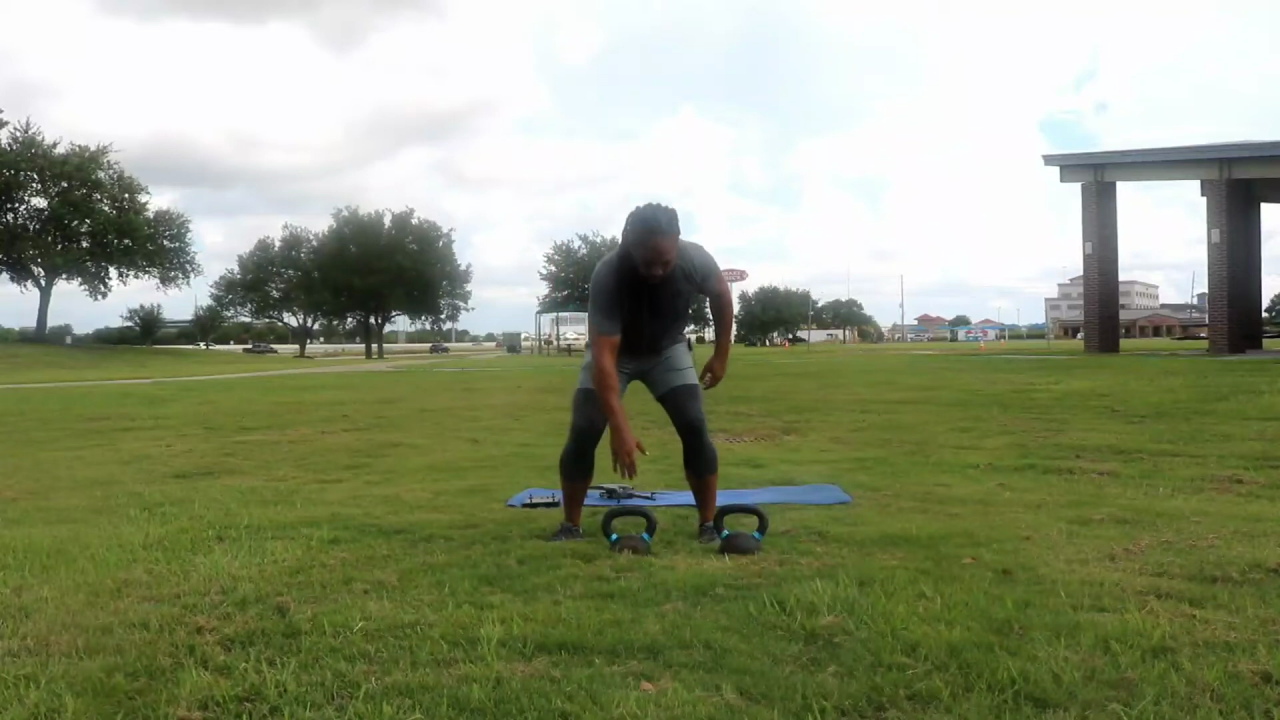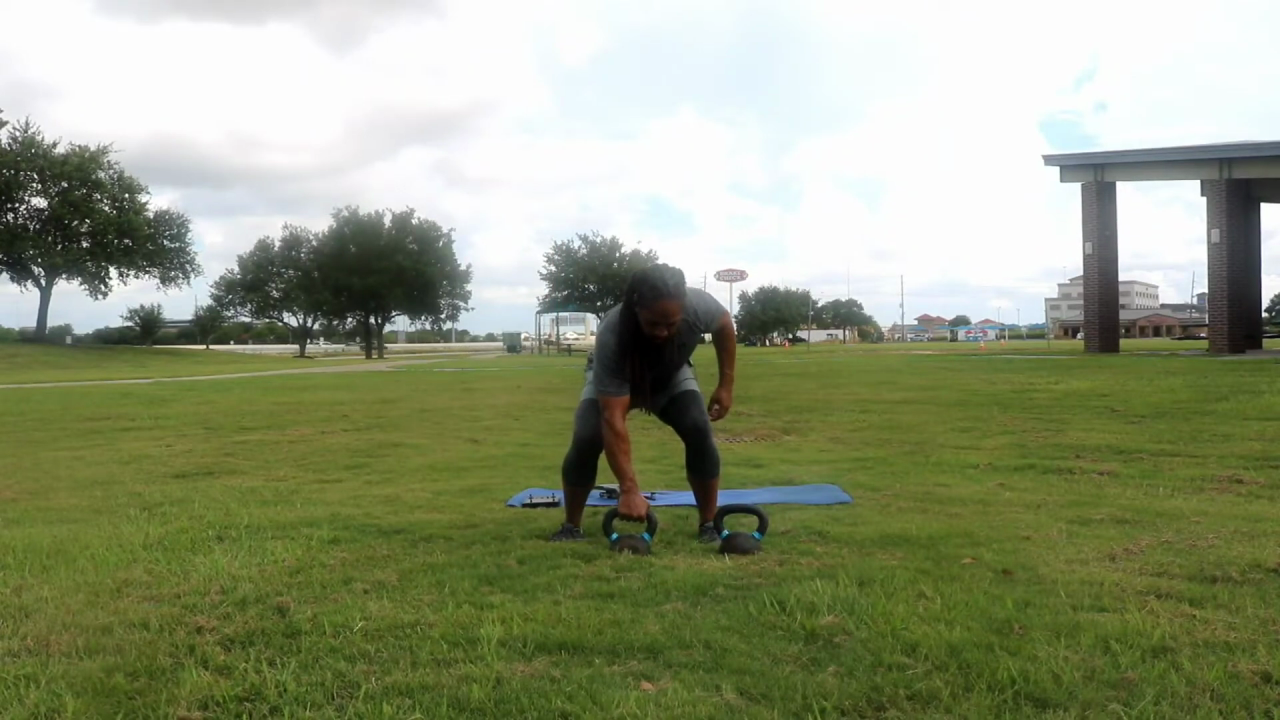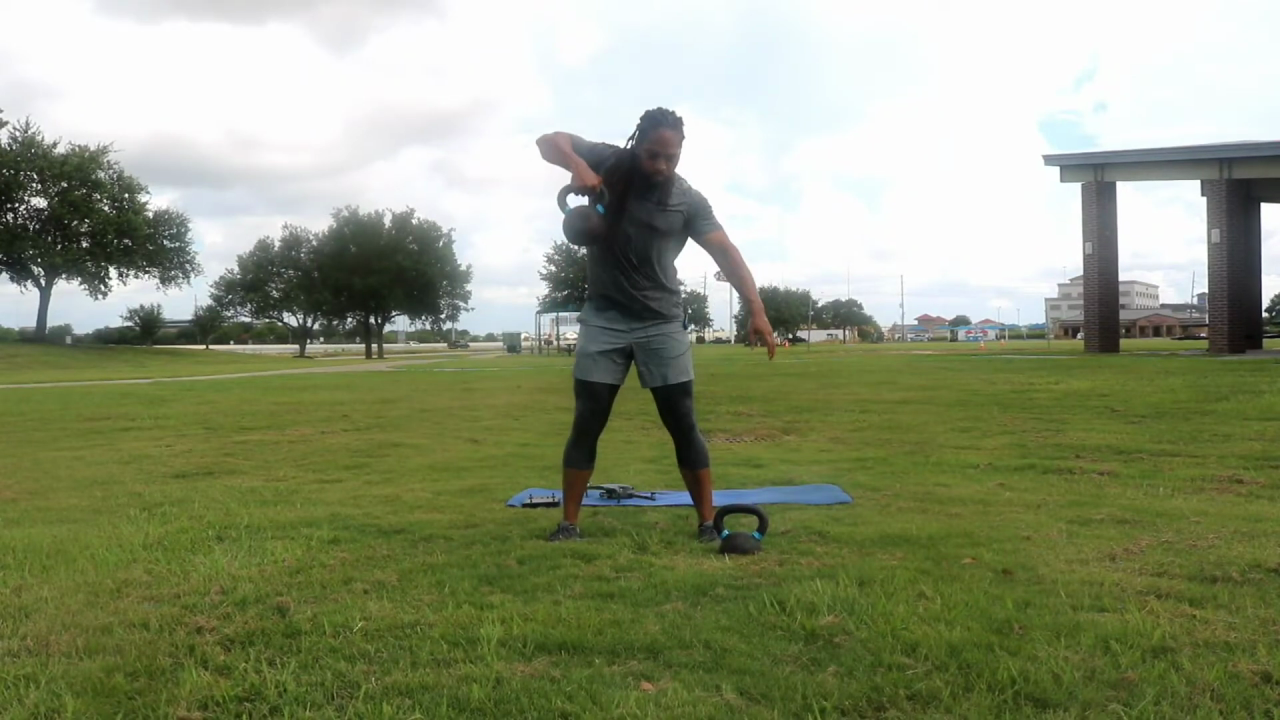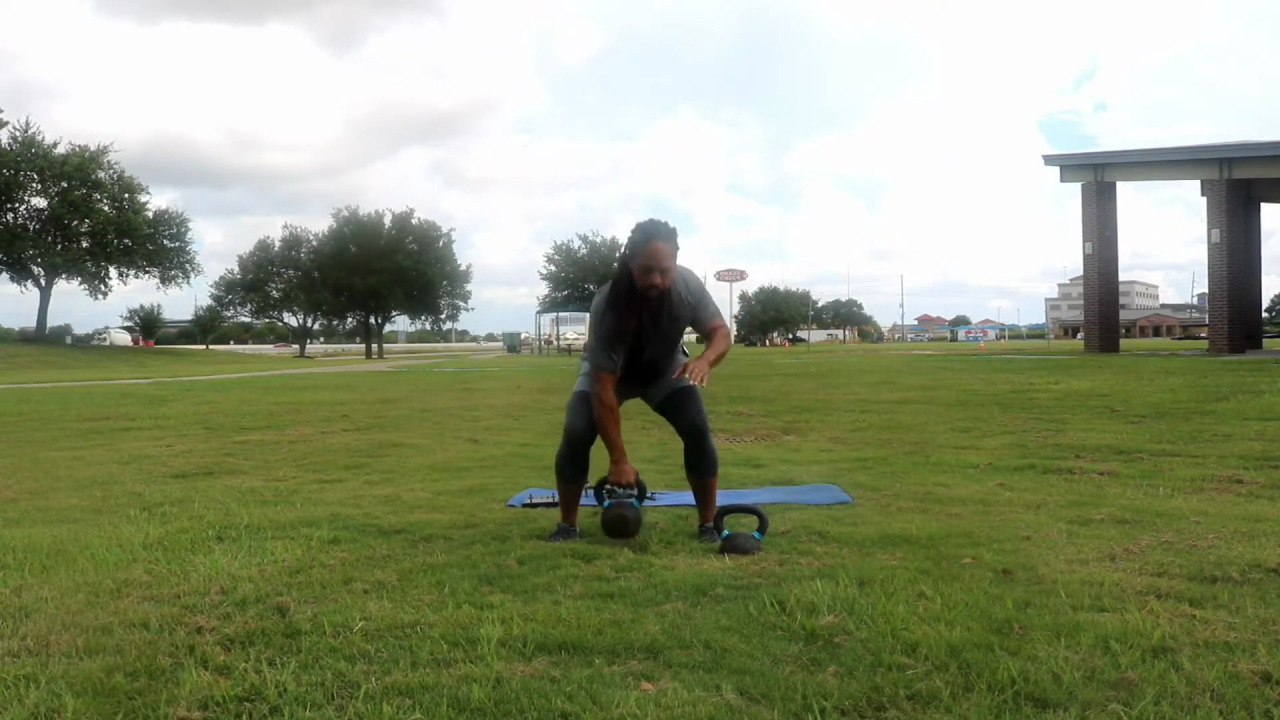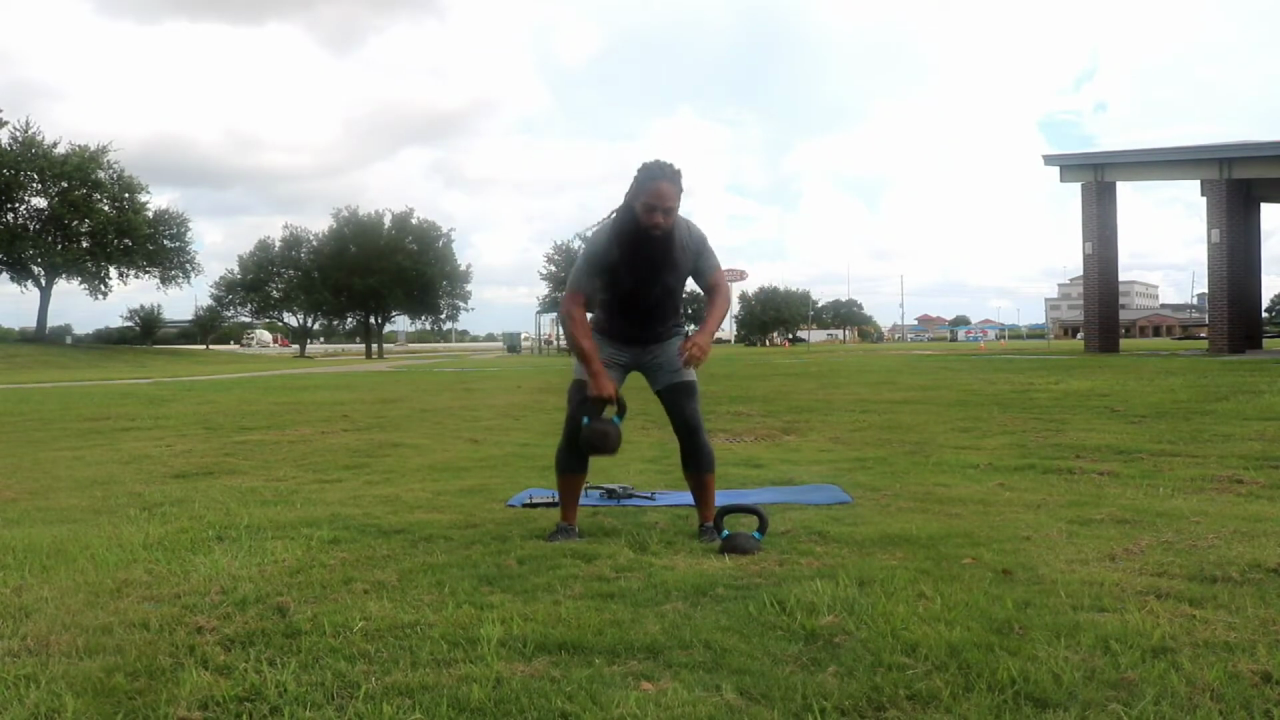
dt=1s
person 1, frame 1
left shoulder: (695, 259)
right shoulder: (607, 275)
left elbow: (721, 296)
right elbow: (603, 357)
left wrist: (721, 354)
right wrist: (620, 428)
left hip: (668, 349)
right hip: (616, 352)
left knee: (694, 426)
right knee: (583, 430)
left ankle: (708, 525)
right ankle: (570, 525)
person 1, frame 2
left shoulder: (699, 305)
right shoulder: (612, 334)
left elbow: (724, 325)
right elbow: (613, 420)
left wrist: (726, 385)
right wrist: (629, 490)
left hip: (671, 376)
right hip: (612, 380)
left knee: (699, 430)
right knee: (586, 439)
left ankle: (708, 524)
right ankle: (571, 526)
person 1, frame 3
left shoulder: (688, 199)
right shoulder: (610, 164)
left elbow: (725, 252)
right elbow: (549, 140)
left wrist: (756, 310)
right wrist: (577, 166)
left hip: (661, 324)
right hip: (604, 322)
left knee: (683, 426)
right knee: (586, 425)
left ankle: (707, 523)
right ankle: (569, 524)
person 1, frame 4
left shoulder: (689, 287)
right shoulder: (608, 305)
left elbow: (720, 332)
right elbow: (603, 391)
left wrist: (705, 359)
right wrist: (619, 459)
left hip: (666, 369)
right hip: (610, 372)
left knee: (697, 429)
right knee: (575, 433)
left ankle: (708, 526)
right ankle: (567, 524)
person 1, frame 5
left shoulder: (691, 238)
right shoulder: (606, 239)
left elbow: (718, 288)
right elbow: (571, 308)
left wrist: (706, 332)
right wrist: (596, 374)
left hip: (666, 341)
right hip: (610, 342)
left knee: (690, 426)
right knee: (577, 424)
left ankle: (708, 523)
right ankle: (567, 524)
